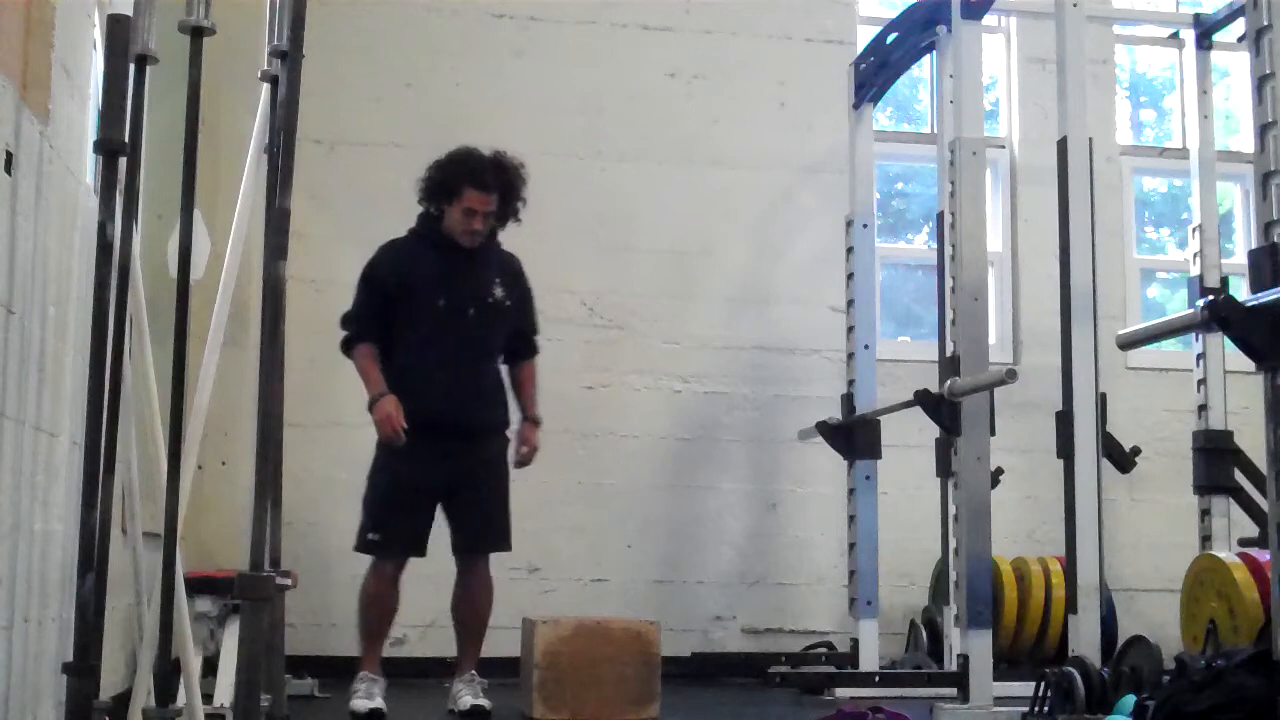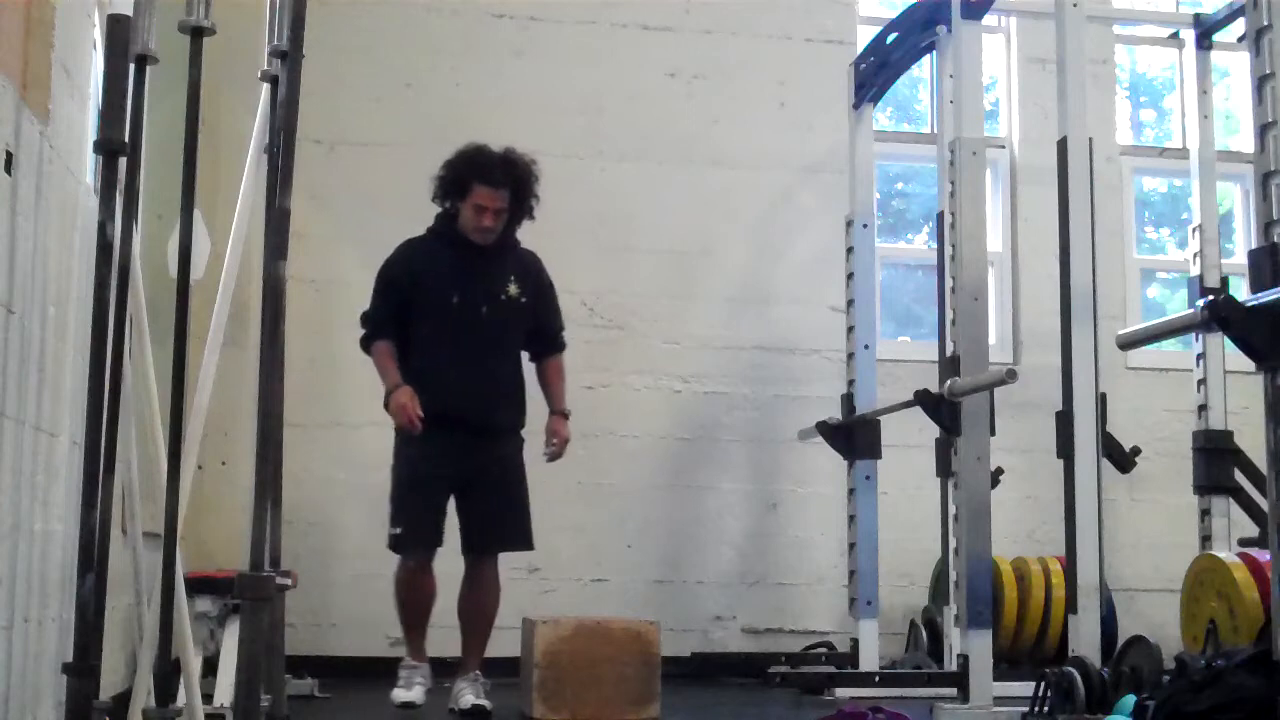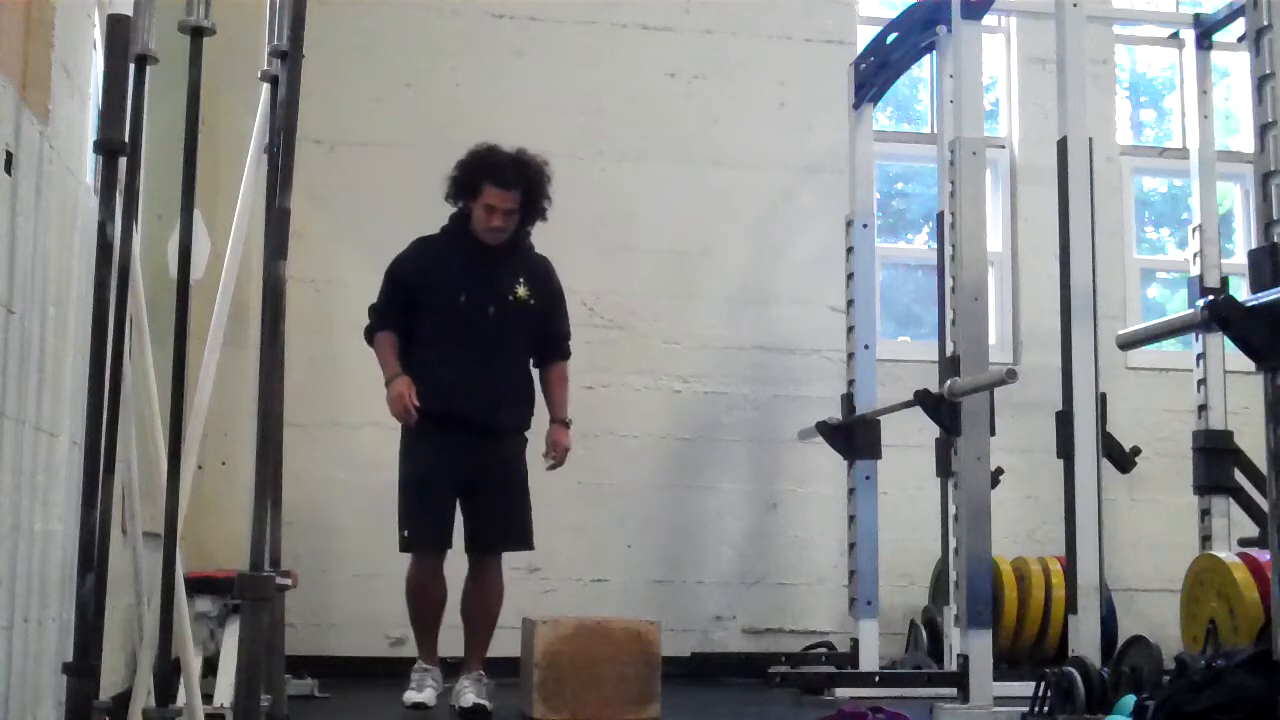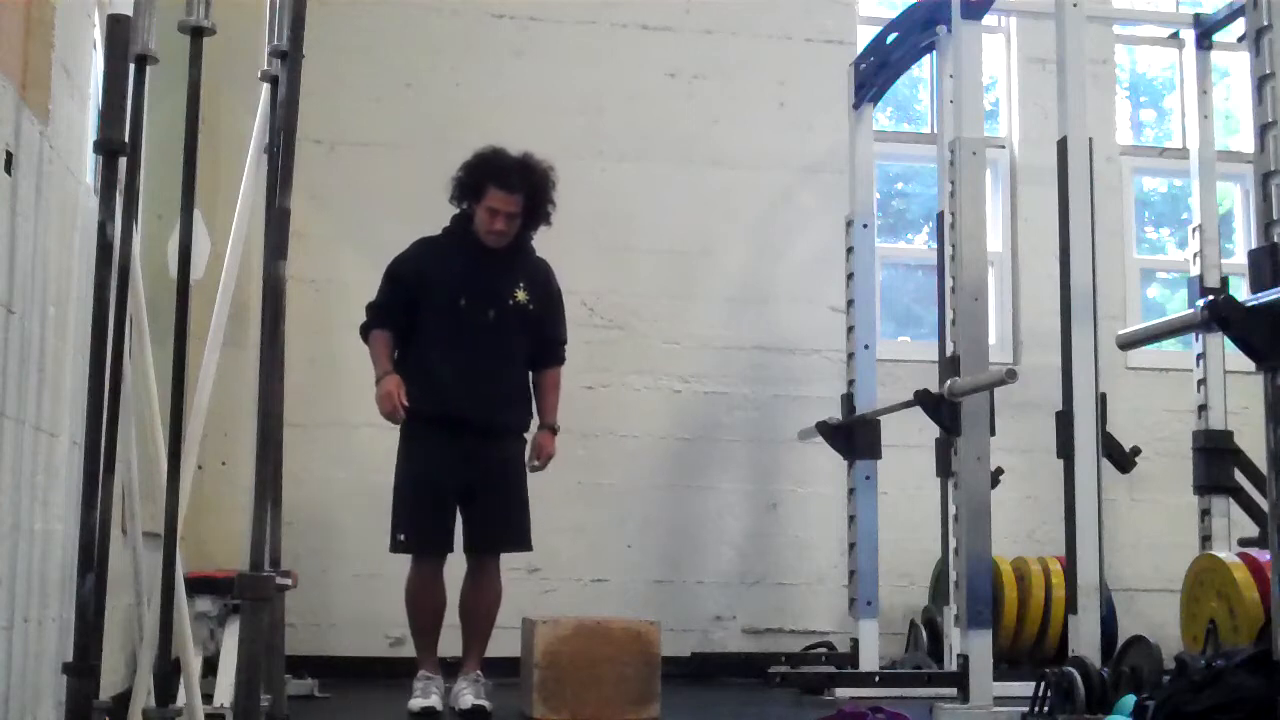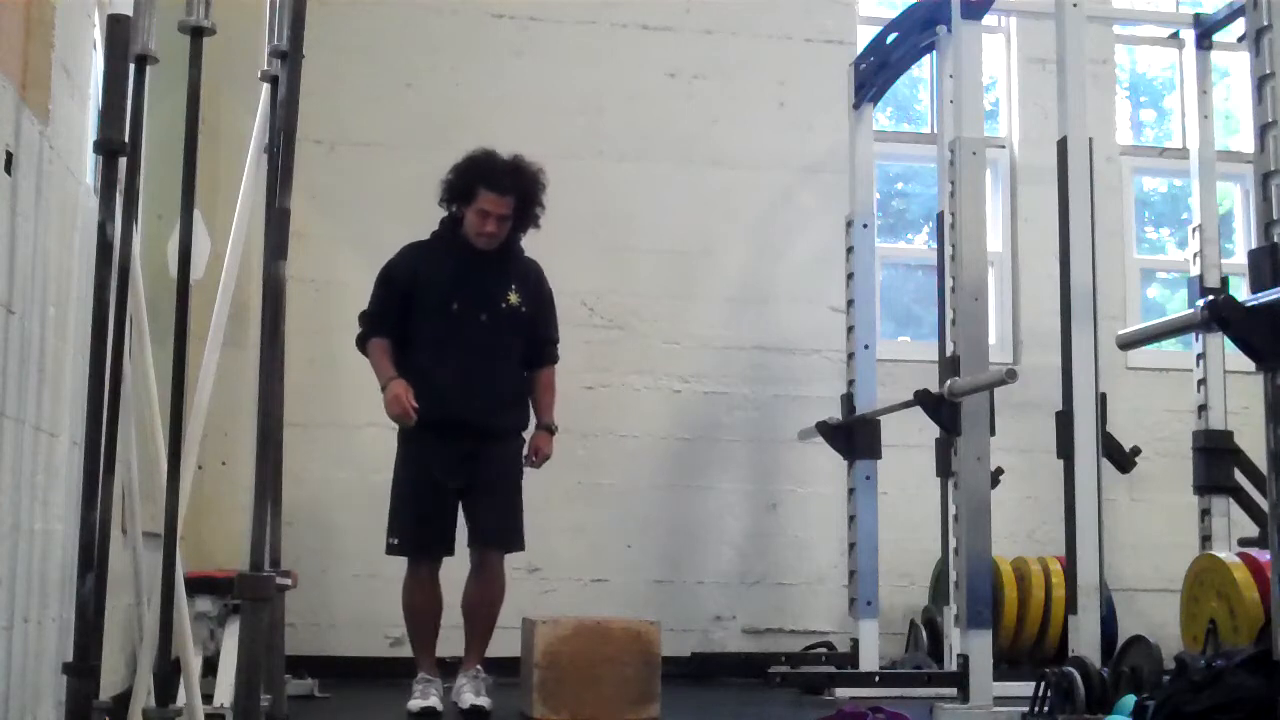
dt=0.2s
person 1, frame 1
left shoulder: (506, 270)
right shoulder: (398, 259)
left elbow: (522, 351)
right elbow: (361, 336)
left wrist: (530, 418)
right wrist: (381, 394)
left hip: (482, 440)
right hip: (411, 436)
left knee: (476, 559)
right knee: (388, 557)
person 1, frame 2
left shoulder: (526, 269)
right shoulder: (413, 259)
left elbow: (548, 347)
right elbow: (379, 333)
left wrist: (558, 412)
right wrist: (396, 386)
left hip: (497, 437)
right hip: (425, 433)
left knee: (485, 558)
right knee: (415, 553)
right ankle: (415, 662)
person 1, frame 3
left shoulder: (536, 273)
right shoulder: (424, 257)
left elbow: (553, 353)
right elbow: (384, 323)
left wrist: (560, 420)
right wrist: (395, 375)
left hip: (500, 438)
right hip: (430, 431)
left knee: (488, 558)
right knee: (426, 552)
right ankle: (426, 665)
person 1, frame 4
left shoulder: (536, 277)
right shoulder: (425, 258)
left elbow: (548, 358)
right elbow: (381, 321)
left wrist: (548, 425)
right wrist: (385, 372)
left hip: (500, 440)
right hip: (429, 433)
left knee: (486, 558)
right knee: (427, 557)
right ankle: (428, 673)
person 1, frame 5
left shoulder: (528, 278)
right shoulder: (416, 263)
left elbow: (542, 359)
right elbow: (376, 330)
left wrist: (545, 425)
right wrist: (391, 380)
left hip: (498, 441)
right hip: (427, 437)
left knee: (490, 556)
right knee: (423, 560)
left ankle: (472, 672)
